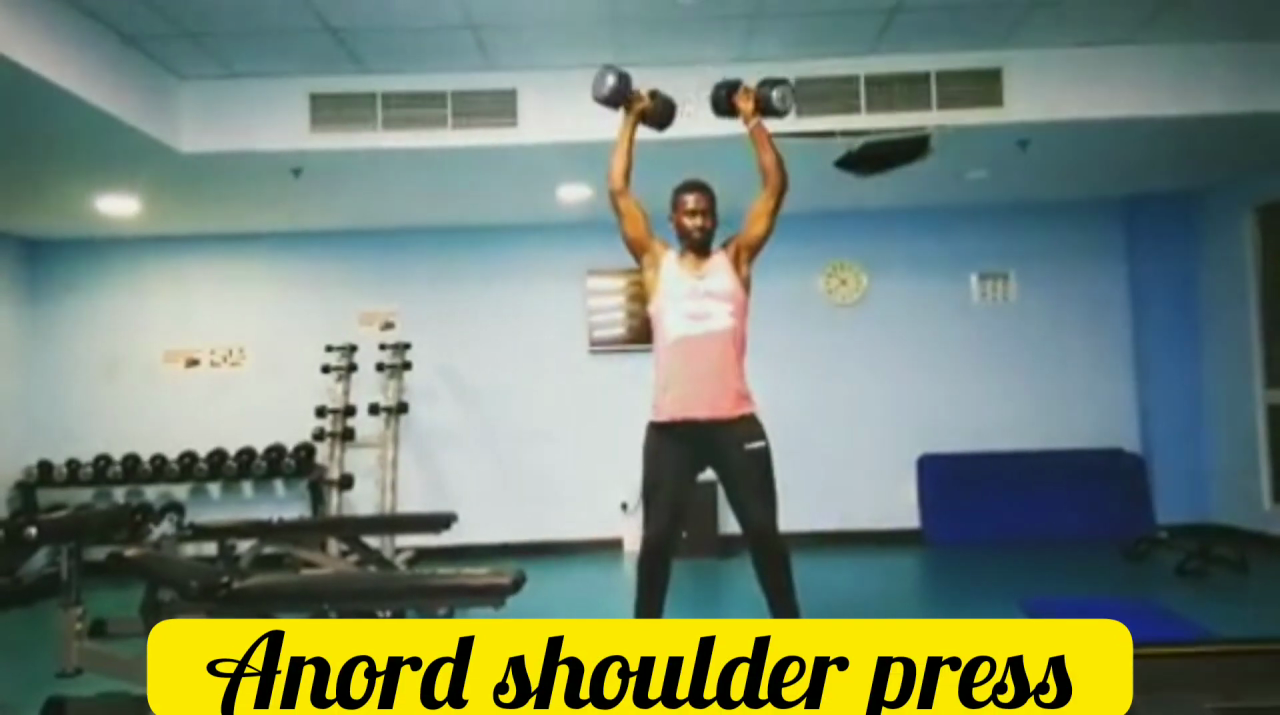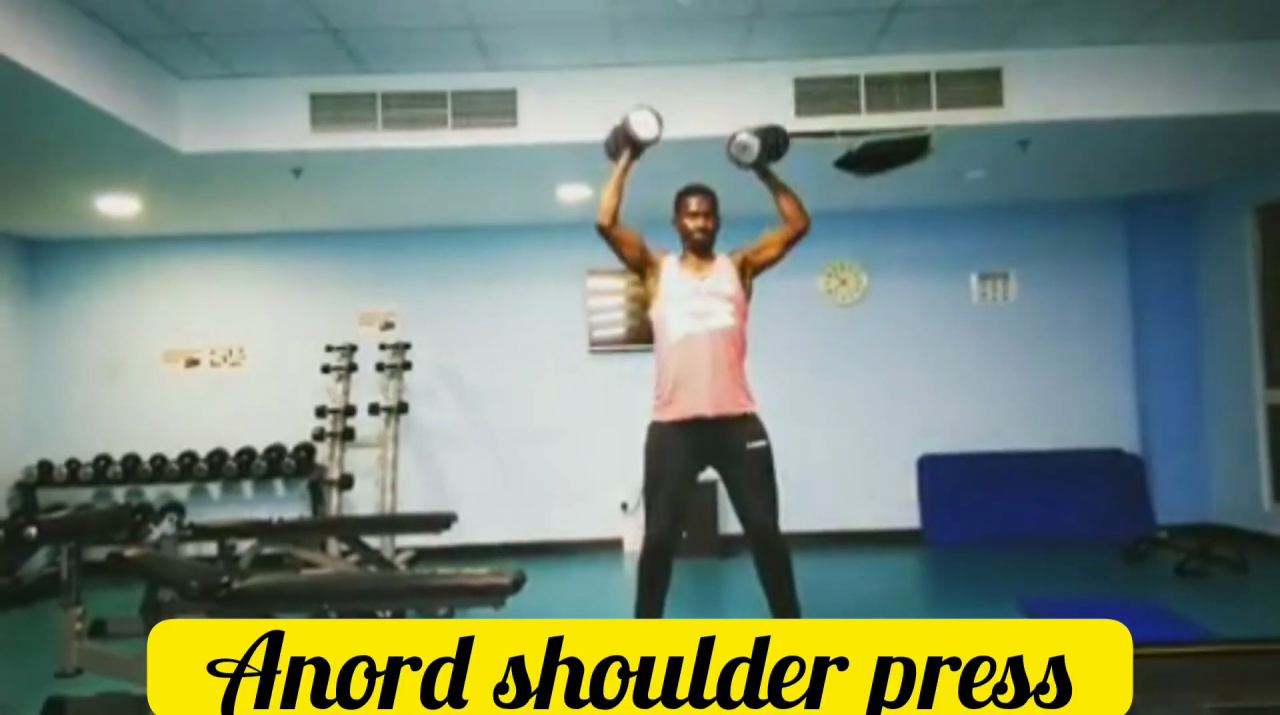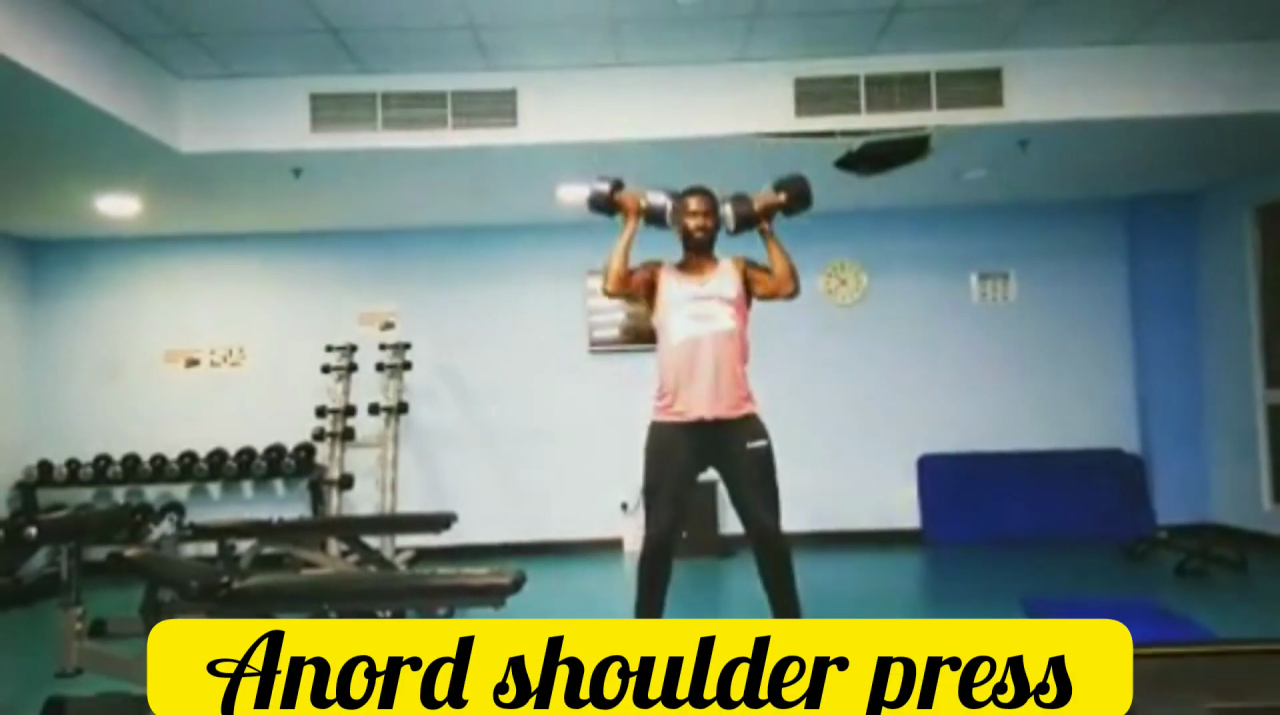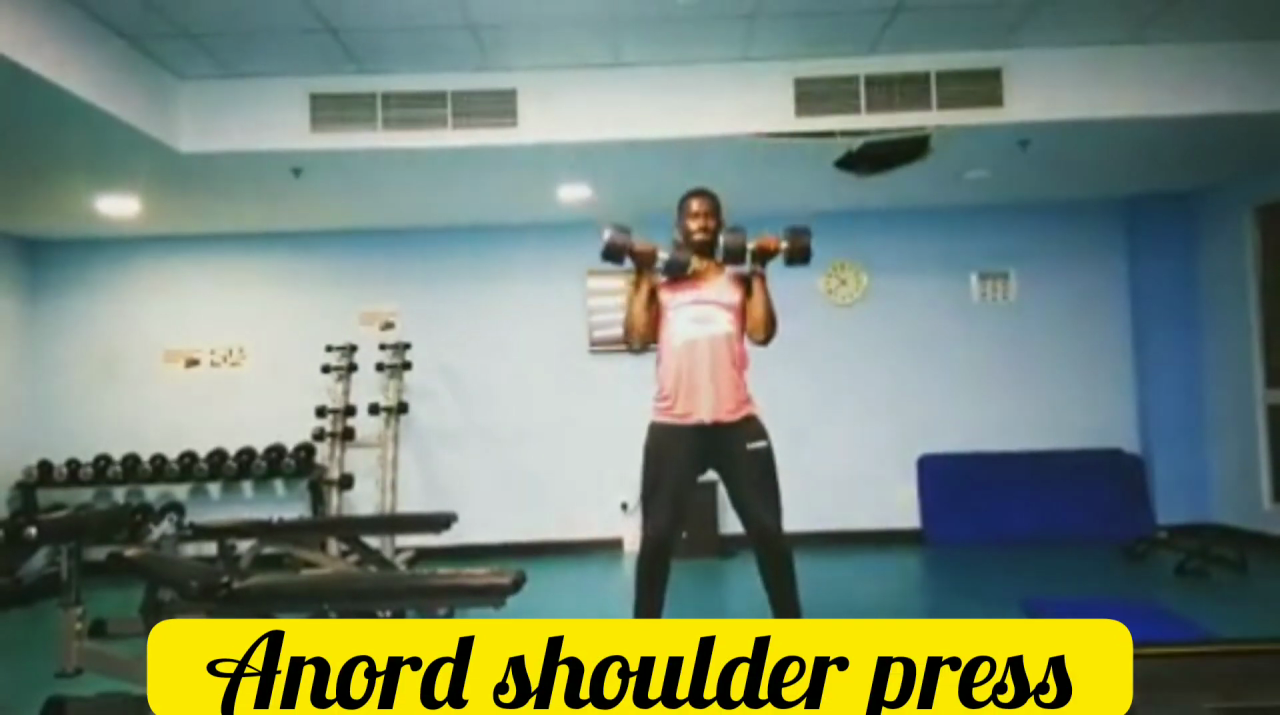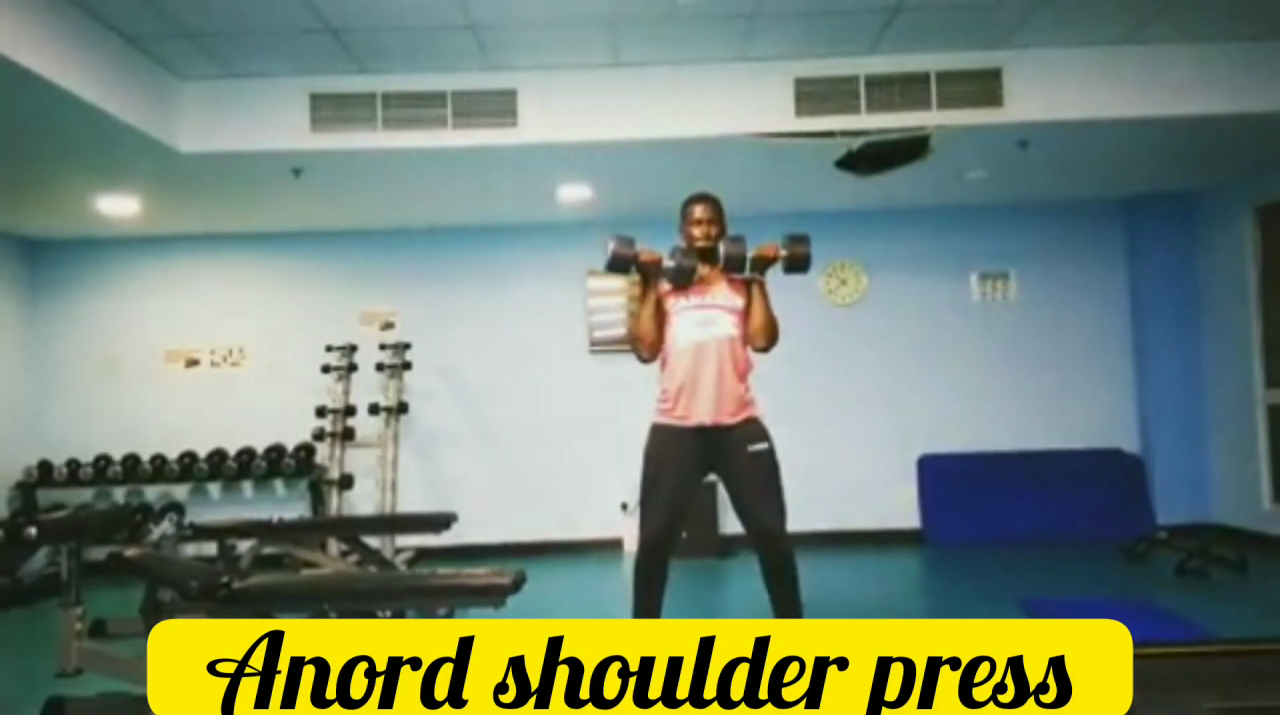
dt=0.3s
person 1, frame 1
left shoulder: (736, 260)
right shoulder: (656, 263)
left elbow: (775, 187)
right elbow: (619, 191)
left wrist: (752, 120)
right wrist: (631, 120)
left hip: (735, 423)
right hip: (672, 426)
left knee: (763, 532)
right knee: (657, 538)
person 1, frame 2
left shoulder: (739, 266)
right shoulder: (656, 269)
left elbow: (797, 226)
right elbow: (606, 224)
left wrist: (763, 171)
right wrist: (626, 161)
left hip: (737, 421)
right hip: (673, 424)
left knee: (765, 531)
right knee: (659, 536)
person 1, frame 3
left shoulder: (739, 272)
right shoulder: (658, 277)
left elbow: (787, 286)
right elbow: (613, 285)
left wrist: (765, 228)
right wrist: (631, 224)
left hip: (737, 421)
right hip: (674, 424)
left knee: (766, 530)
right knee: (659, 535)
person 1, frame 4
left shoulder: (739, 281)
right shoulder: (659, 283)
left elbow: (762, 333)
right elbow: (636, 340)
left wrist: (759, 271)
right wrist: (642, 275)
left hip: (737, 422)
right hip: (674, 425)
left knee: (767, 530)
right knee: (657, 536)
person 1, frame 5
left shoulder: (742, 285)
right shoulder: (663, 287)
left elbow: (763, 340)
right elbow: (644, 349)
left wrist: (758, 278)
right wrist: (648, 285)
left hip: (739, 425)
right hip: (675, 427)
left knee: (770, 532)
right knee: (655, 537)
